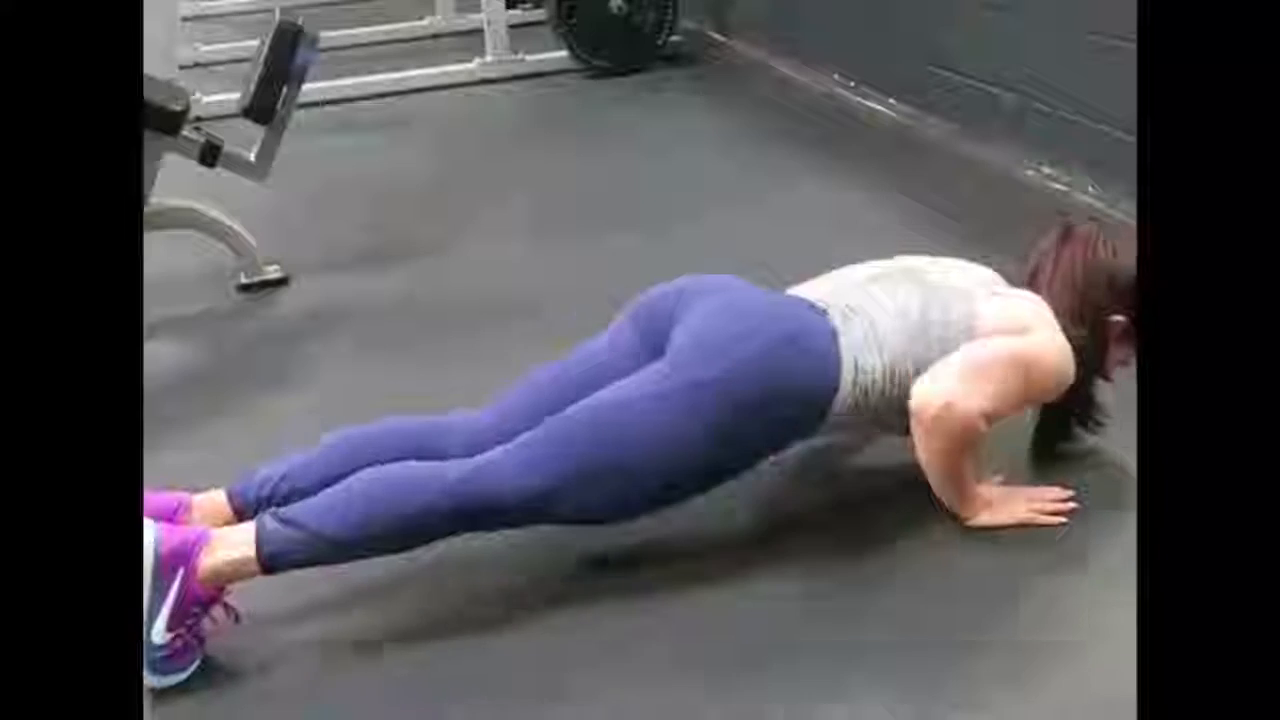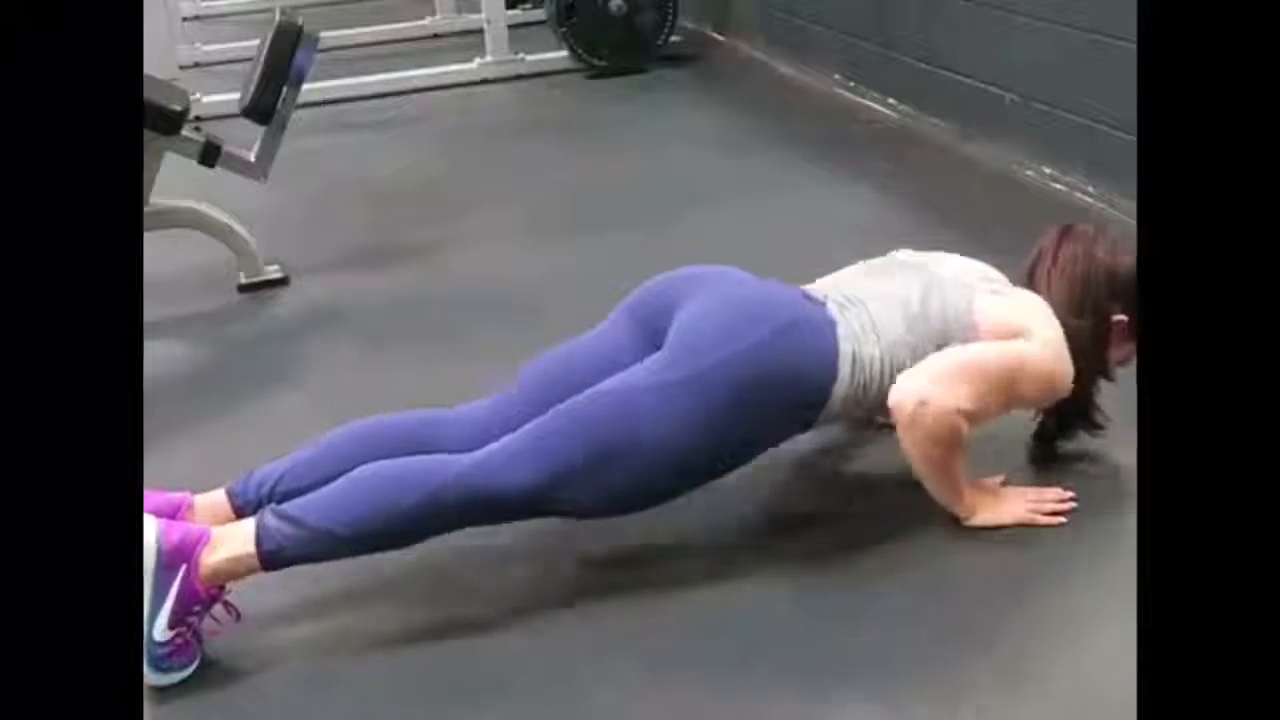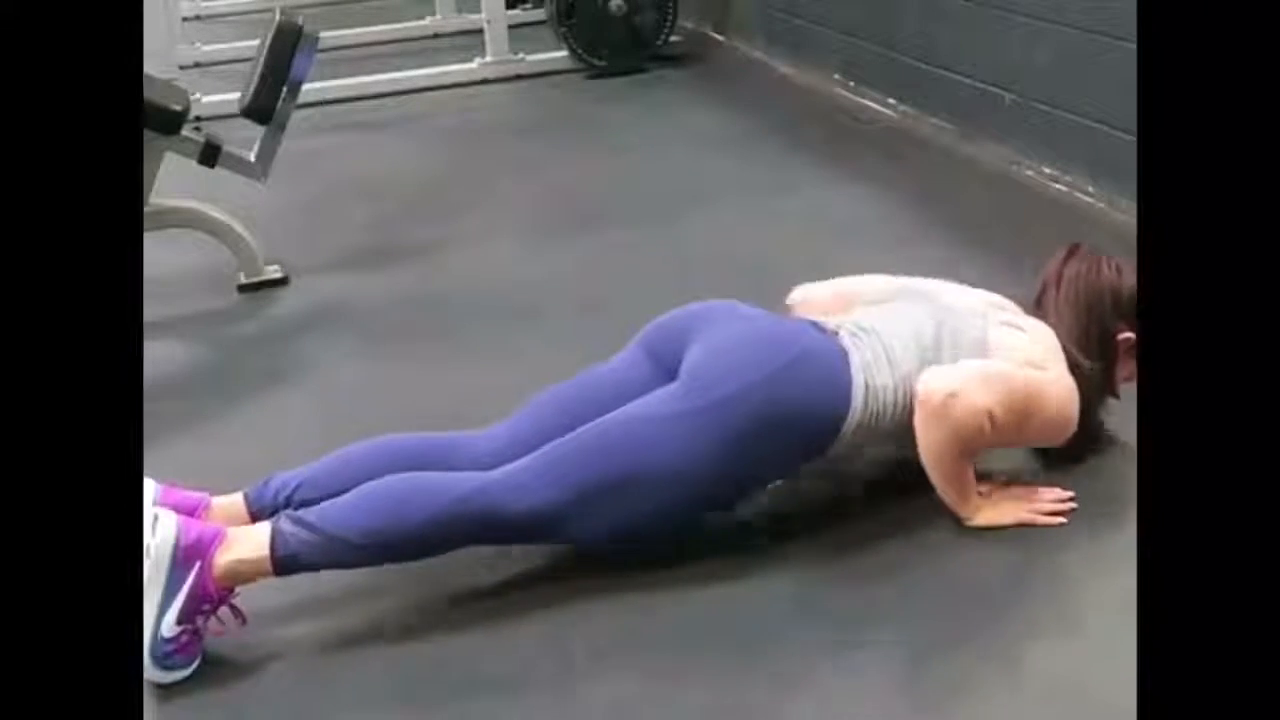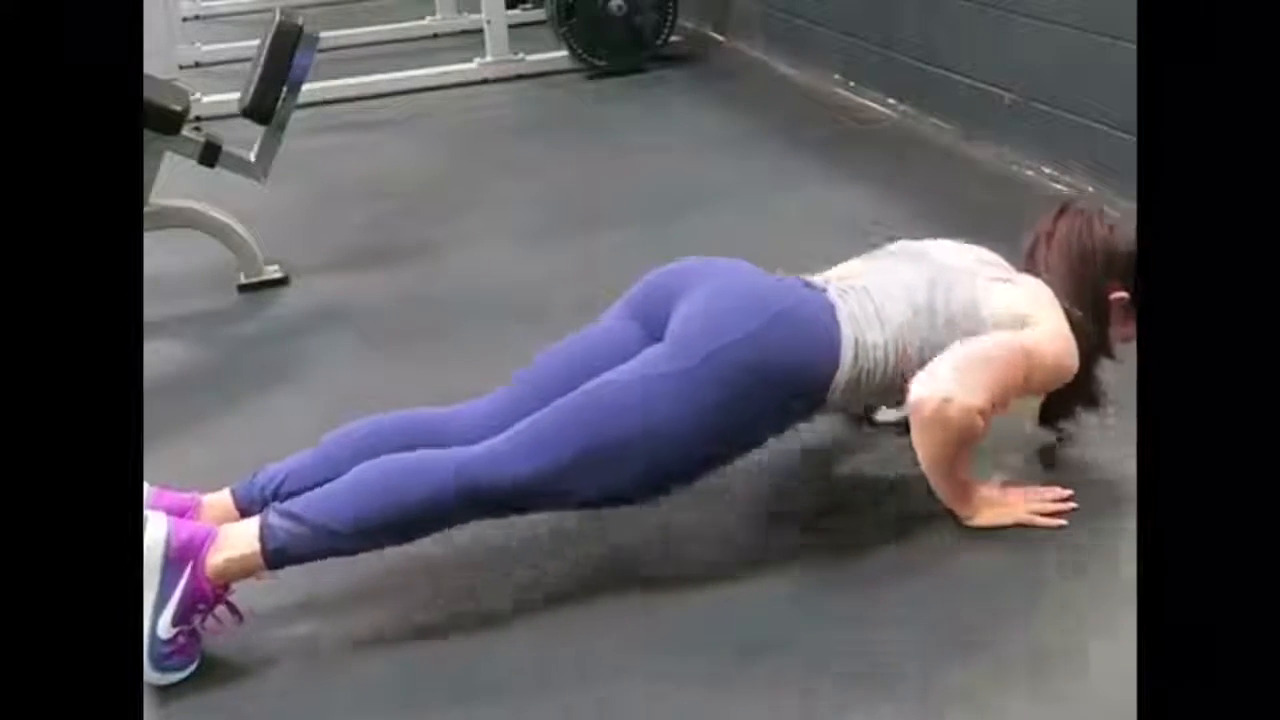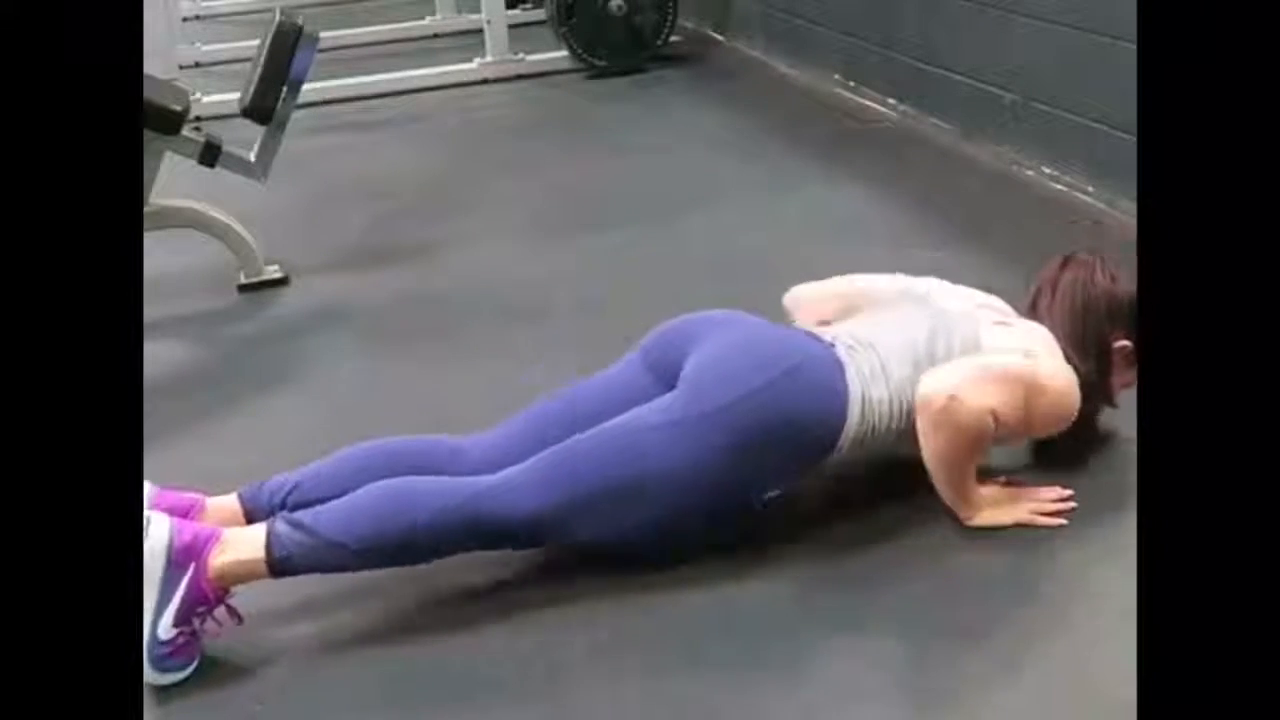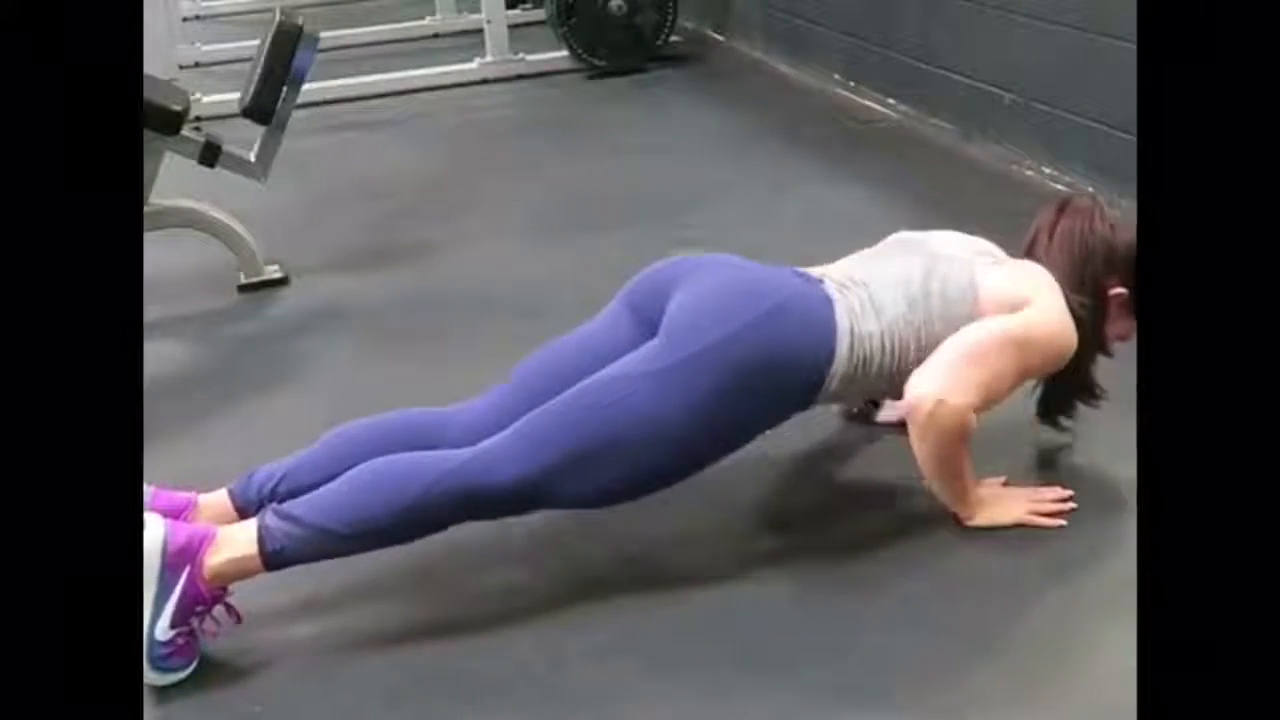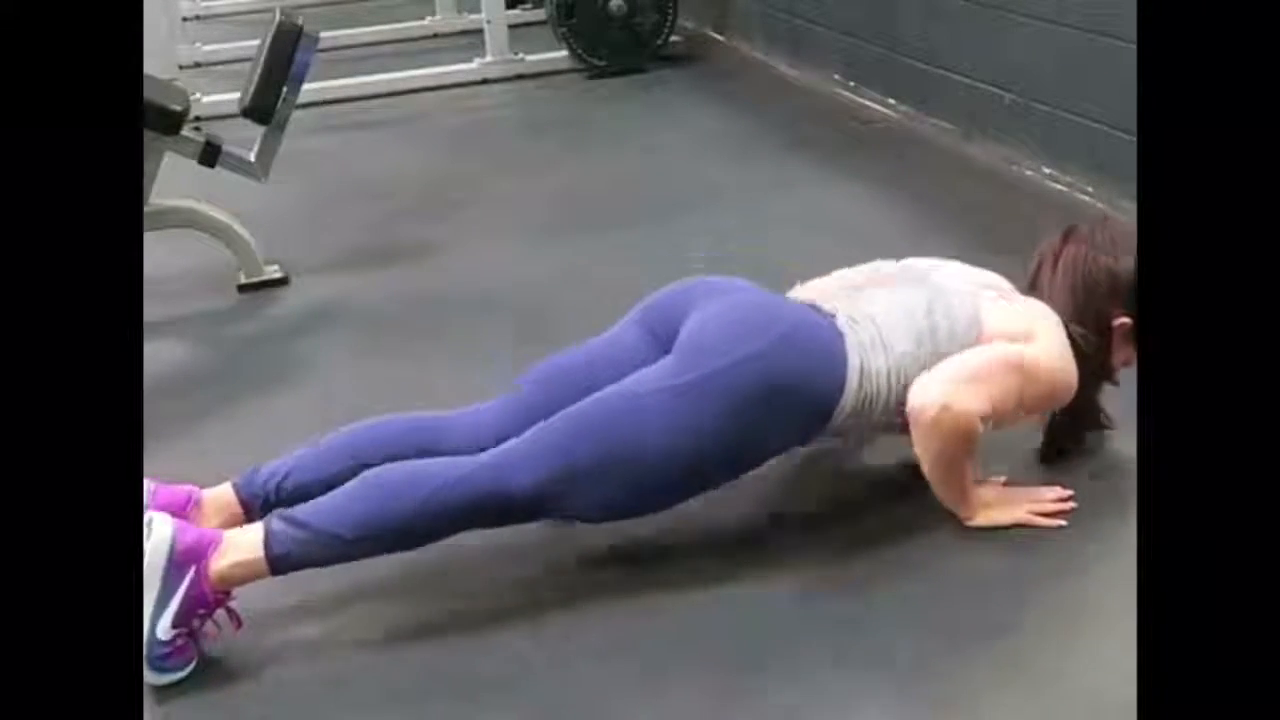
dt=0.7s
person 1, frame 1
left shoulder: (959, 274)
right shoulder: (1052, 352)
right elbow: (940, 404)
right wrist: (969, 502)
left hip: (708, 305)
right hip: (762, 372)
left knee: (464, 439)
right knee: (496, 485)
left ankle: (188, 509)
right ankle: (203, 558)
person 1, frame 2
left shoulder: (970, 275)
right shoulder: (1049, 359)
right elbow: (924, 402)
right wrist: (964, 503)
left hip: (705, 294)
right hip: (763, 363)
left knee: (465, 431)
right knee: (498, 481)
left ankle: (191, 508)
right ankle: (202, 556)
person 1, frame 3
left shoulder: (977, 301)
right shoulder: (1057, 394)
left elbow: (806, 298)
right elbow: (944, 397)
right wrist: (966, 505)
left hip: (717, 327)
right hip: (772, 397)
left knee: (477, 454)
right knee: (509, 502)
left ankle: (202, 509)
right ankle: (214, 556)
person 1, frame 4
left shoulder: (961, 257)
right shoulder: (1054, 341)
right elbow: (939, 400)
right wrist: (966, 502)
left hip: (706, 286)
right hip: (762, 354)
left knee: (471, 432)
right knee: (498, 475)
left ankle: (195, 511)
right ankle: (206, 560)
person 1, frame 5
left shoulder: (968, 298)
right shoulder: (1055, 381)
left elbow: (804, 297)
right elbow: (945, 400)
right wrist: (968, 503)
left hip: (715, 336)
right hip: (769, 406)
left knee: (474, 459)
right knee: (505, 508)
left ankle: (195, 511)
right ankle: (210, 557)
person 1, frame 6
left shoulder: (972, 252)
right shoulder: (1051, 321)
right elbow: (935, 402)
left wrist: (865, 381)
right wrist: (966, 501)
left hip: (705, 282)
right hip: (753, 349)
left knee: (466, 431)
right knee: (501, 476)
left ankle: (191, 509)
right ankle: (202, 557)
person 1, frame 7
left shoulder: (971, 280)
right shoulder: (1054, 359)
right elbow: (941, 405)
right wrist: (967, 501)
left hip: (713, 303)
right hip: (762, 375)
left knee: (467, 437)
right knee: (506, 482)
left ankle: (195, 506)
right ankle: (206, 560)
